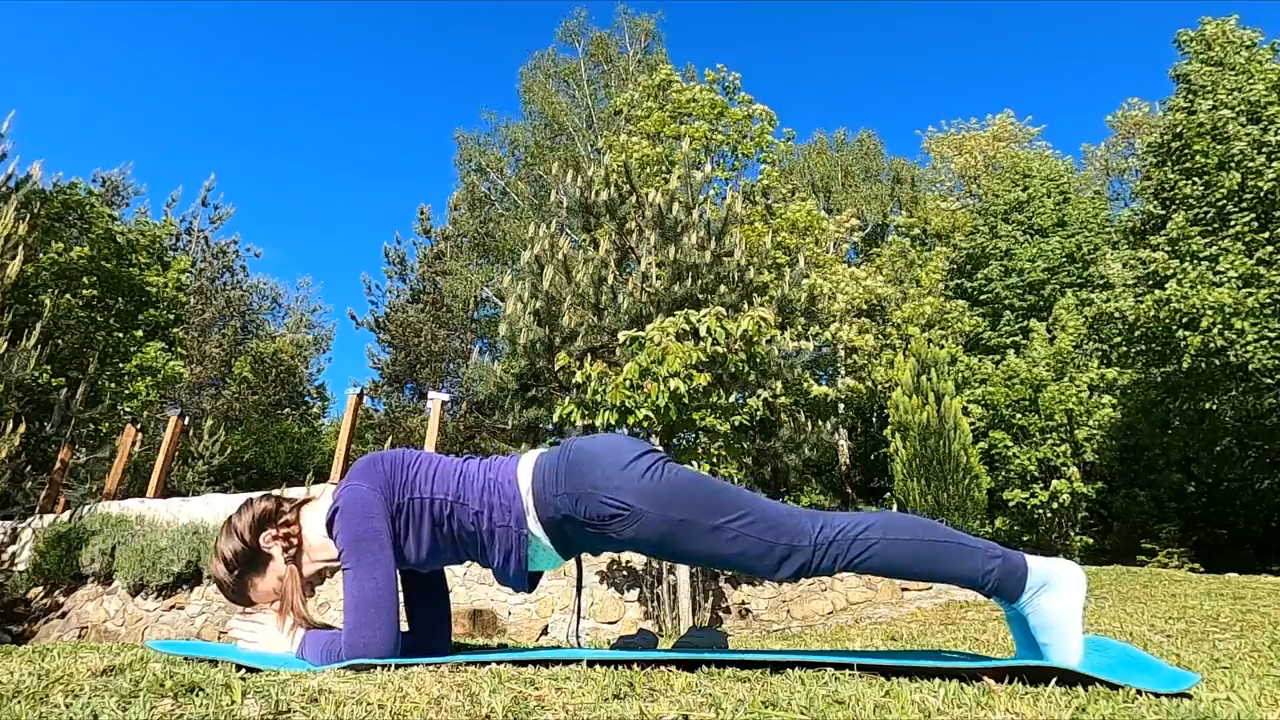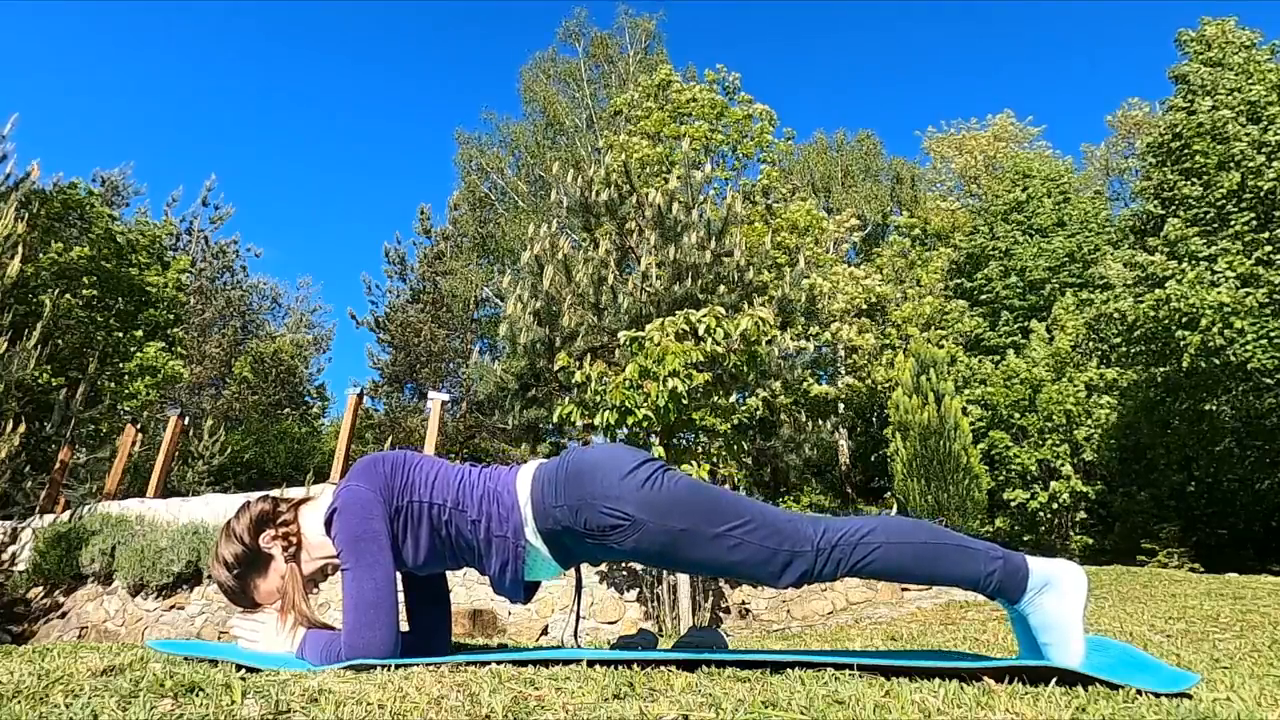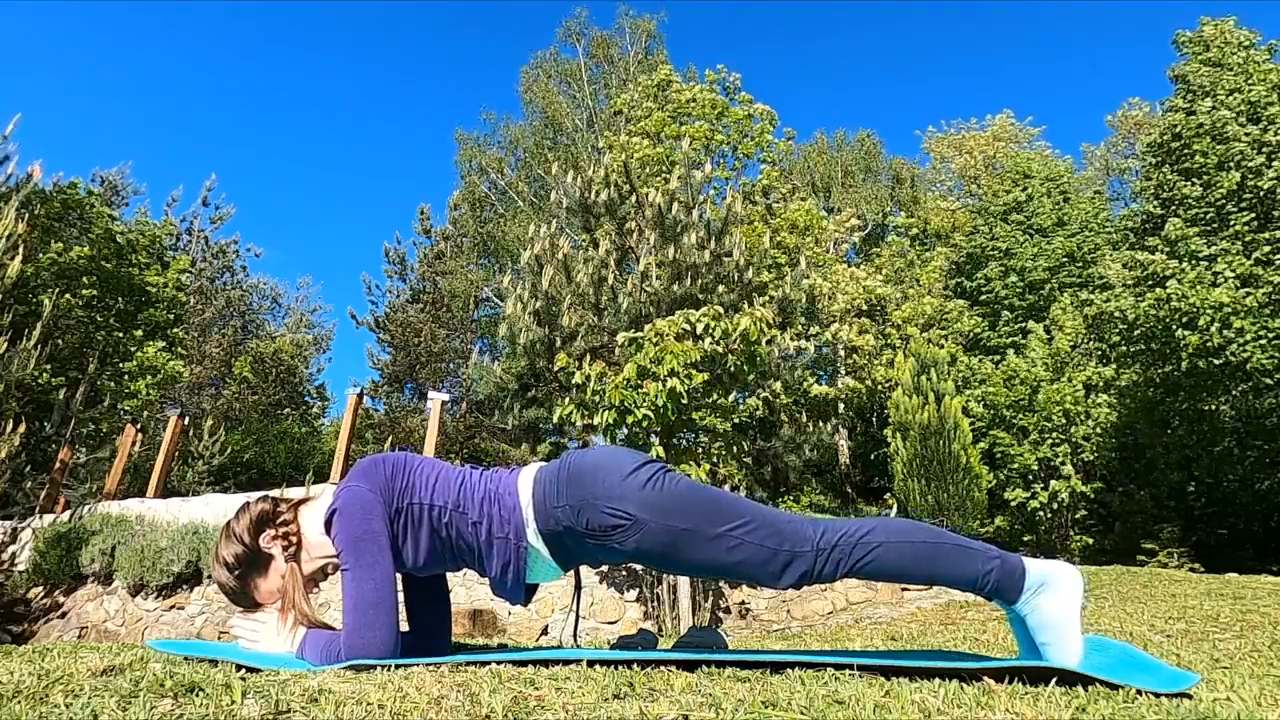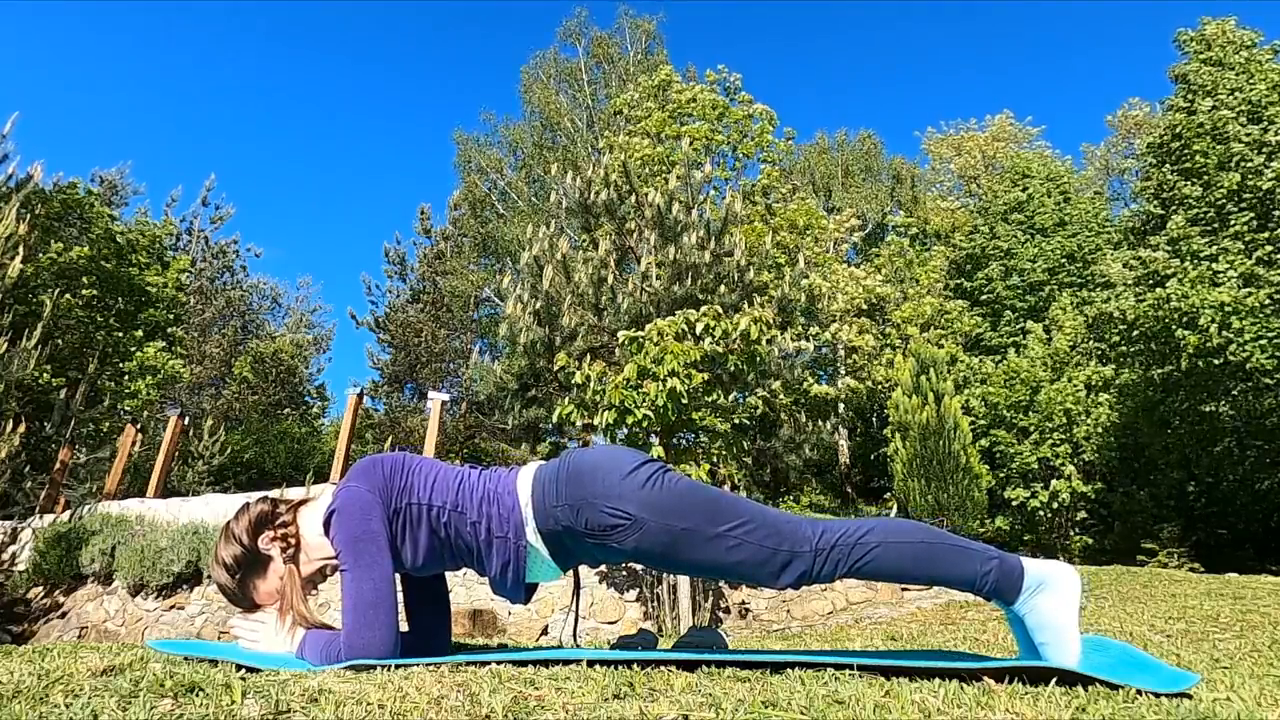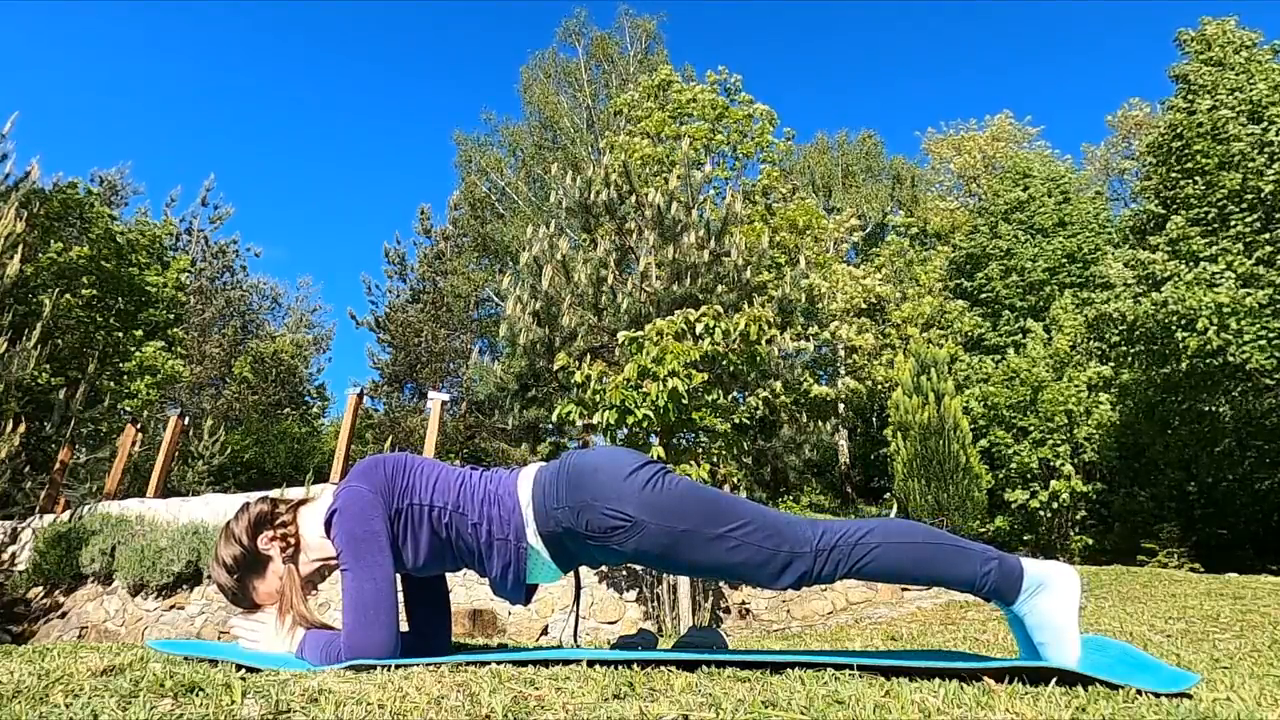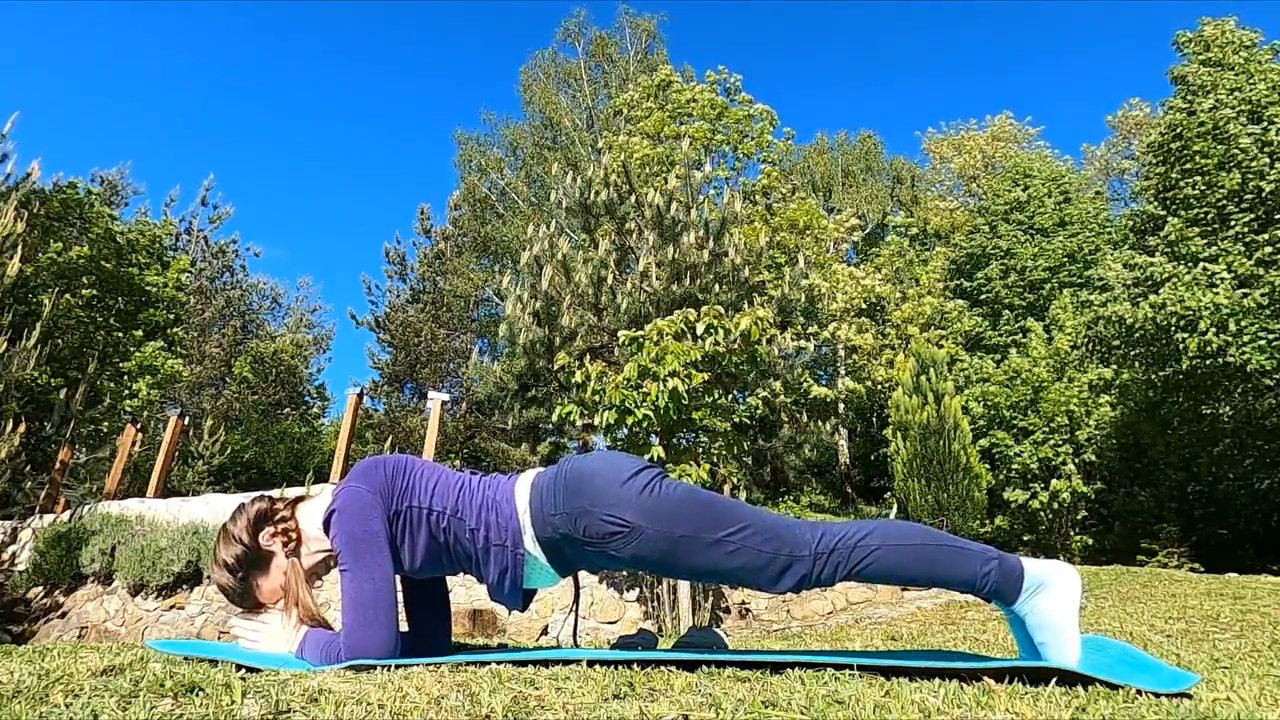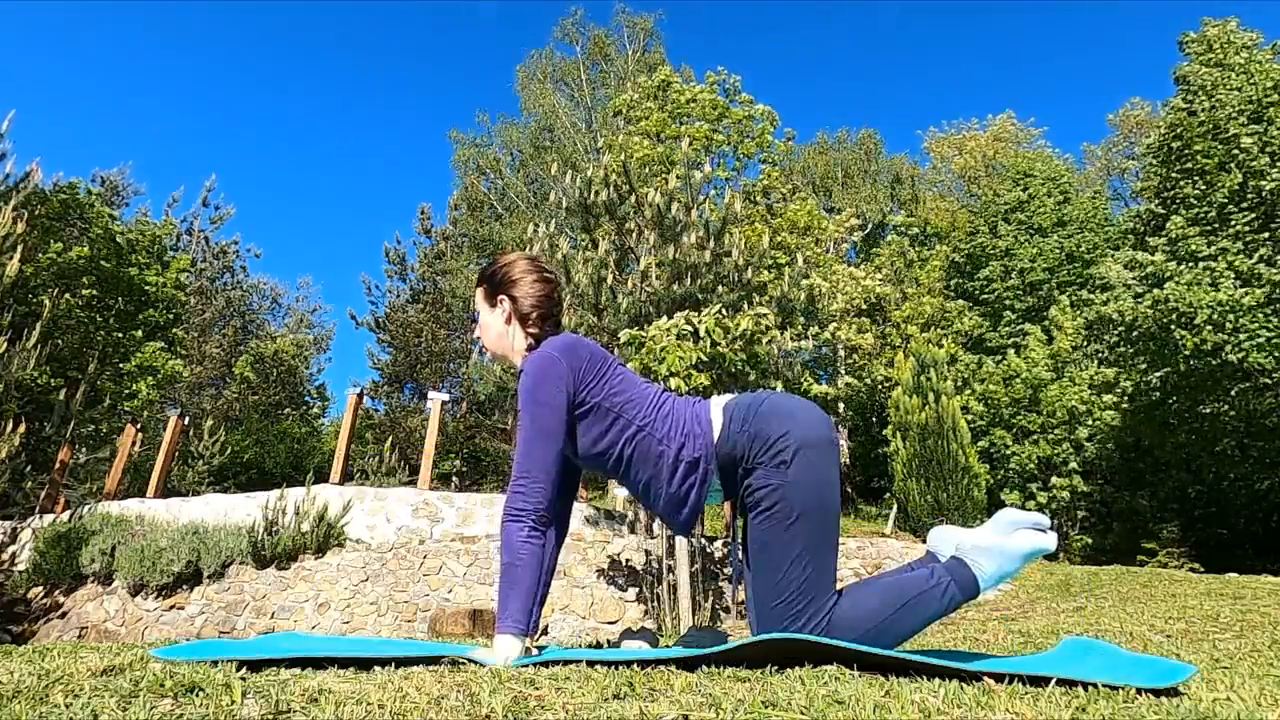
dt=0.7s
person 1, frame 1
left shoulder: (357, 503)
right shoulder: (389, 523)
left elbow: (377, 645)
right elbow: (429, 642)
left wrist: (294, 641)
right wrist: (303, 625)
left hip: (595, 492)
right hip: (593, 493)
left knee: (811, 544)
right knee: (811, 539)
left ankle: (1026, 578)
right ankle: (1016, 581)
person 1, frame 2
left shoulder: (356, 501)
right shoulder: (385, 522)
left elbow: (374, 646)
right elbow: (427, 641)
left wrist: (295, 639)
right wrist: (304, 623)
left hip: (594, 502)
right hip: (589, 502)
left knee: (811, 550)
right knee: (809, 547)
left ankle: (1027, 578)
right ankle: (1018, 580)
person 1, frame 3
left shoulder: (356, 502)
right shoulder: (388, 524)
left elbow: (375, 645)
right elbow: (428, 643)
left wrist: (295, 640)
right wrist: (309, 624)
left hip: (594, 503)
right hip: (591, 504)
left knee: (811, 551)
right knee: (808, 548)
left ankle: (1022, 578)
right ankle: (1015, 581)
person 1, frame 4
left shoulder: (355, 503)
right shoulder: (386, 524)
left elbow: (374, 646)
right elbow: (426, 642)
left wrist: (294, 640)
right wrist: (304, 624)
left hip: (594, 502)
right hip: (588, 504)
left knee: (812, 551)
right knee: (807, 550)
left ankle: (1021, 579)
right ankle: (1014, 580)
person 1, frame 5
left shoulder: (358, 498)
right shoulder: (391, 521)
left elbow: (374, 645)
right elbow: (429, 642)
left wrist: (293, 640)
right wrist: (301, 625)
left hip: (597, 501)
right hip: (592, 503)
left knee: (809, 552)
right knee: (807, 549)
left ankle: (1021, 578)
right ankle: (1013, 581)
person 1, frame 6
left shoulder: (358, 495)
right shoulder: (380, 518)
left elbow: (372, 644)
right elbow: (429, 642)
left wrist: (297, 639)
right wrist: (299, 626)
left hip: (595, 509)
right hip: (586, 511)
left knee: (813, 554)
right knee: (813, 551)
left ankle: (1022, 578)
right ankle: (1014, 580)
person 1, frame 7
left shoulder: (551, 362)
right shoulder: (560, 378)
left elbow: (527, 509)
right elbow: (551, 517)
left wrist: (508, 641)
right wrist: (518, 631)
left hip: (775, 441)
right hip: (763, 448)
left knee: (802, 638)
right knee: (789, 630)
left ankle: (970, 566)
right ankle: (946, 557)
